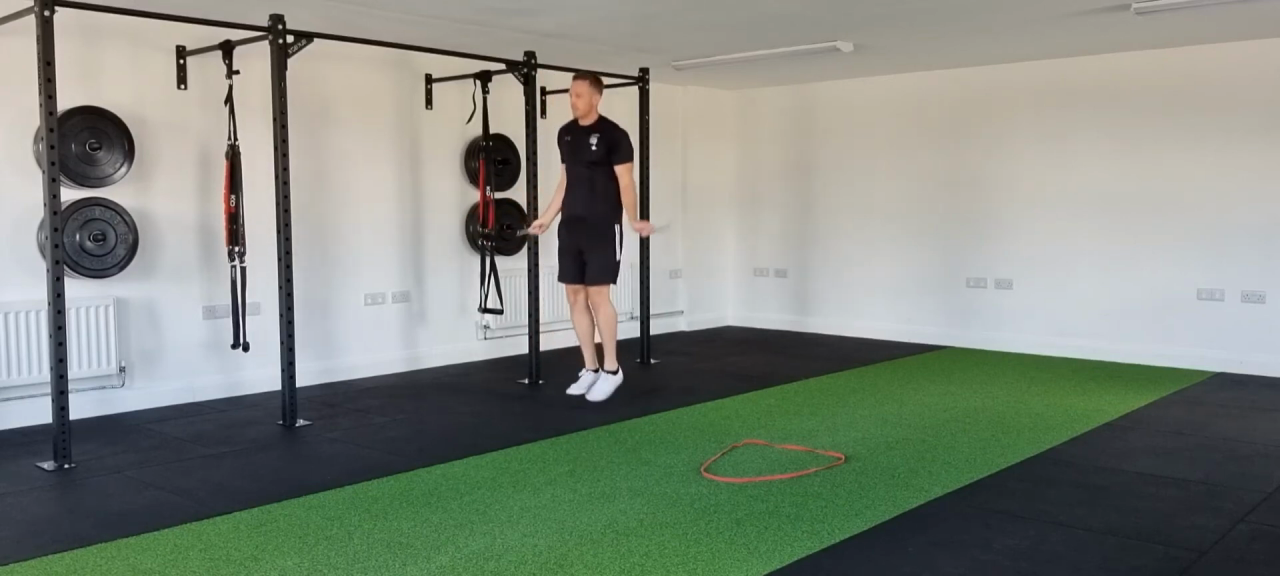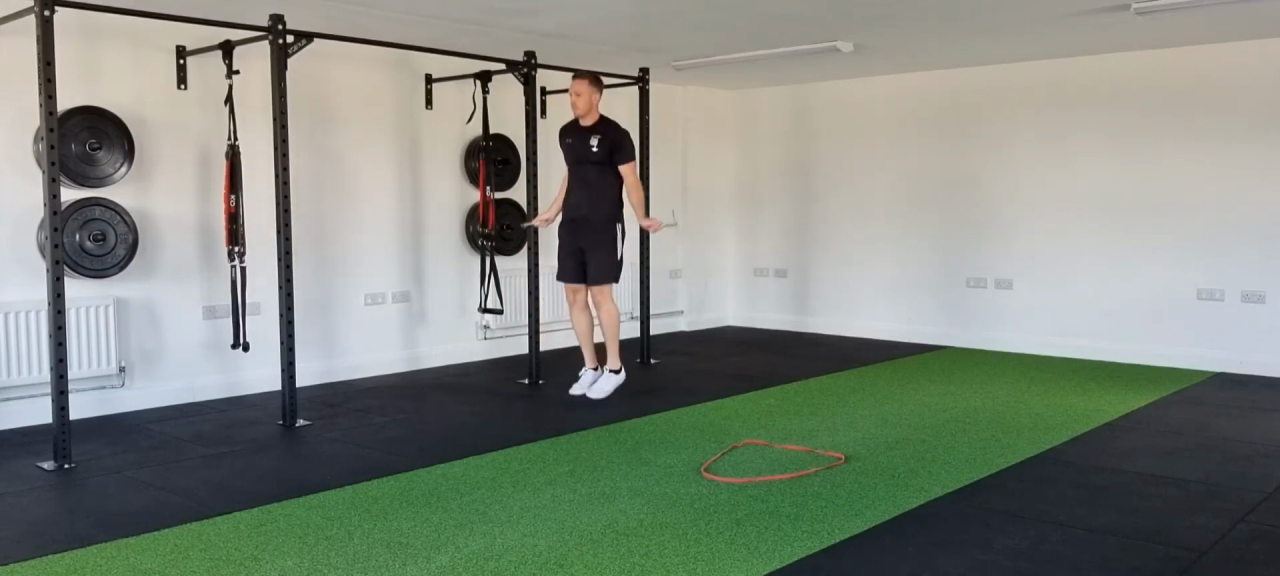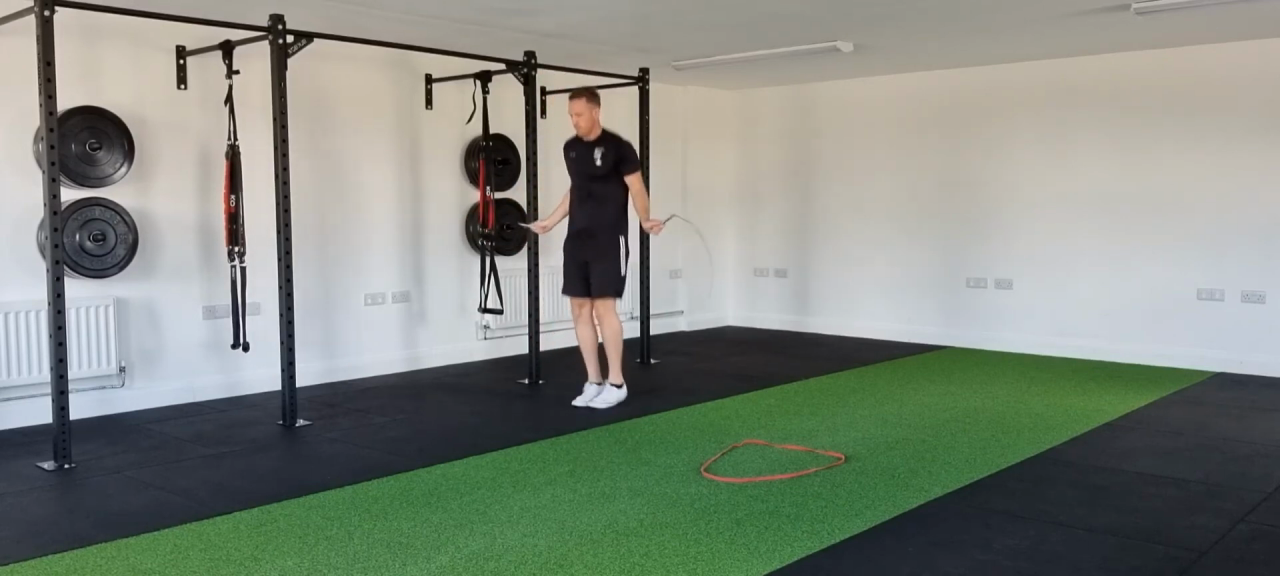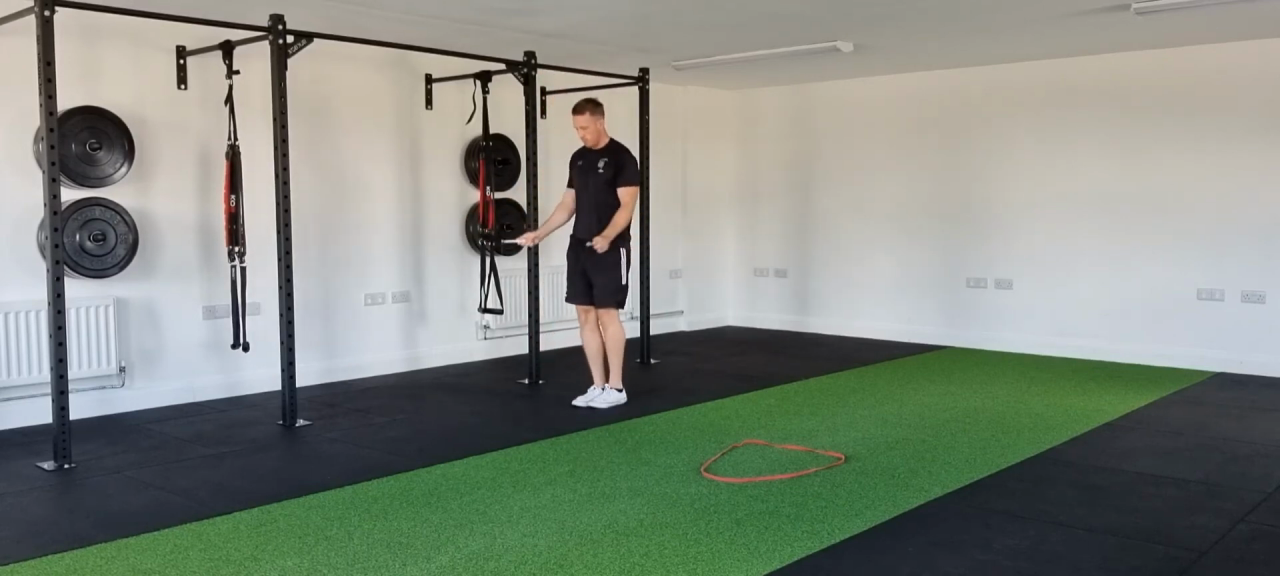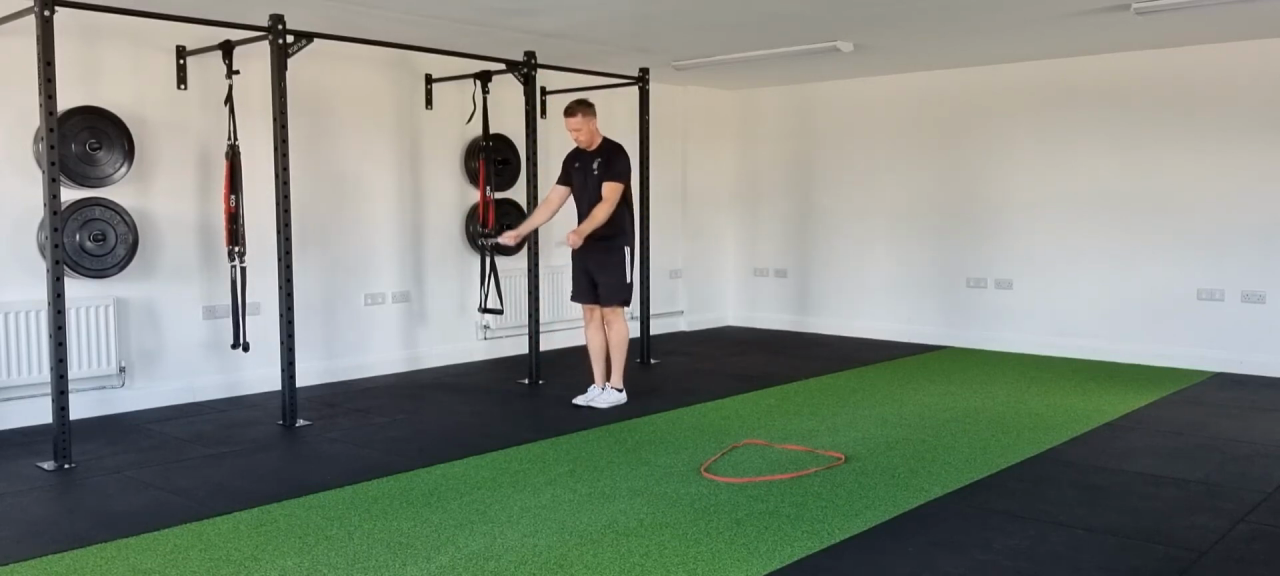
dt=0.5s
person 1, frame 1
left shoulder: (614, 135)
right shoulder: (566, 134)
left elbow: (625, 182)
left wrist: (634, 220)
right wrist: (547, 218)
left hip: (604, 227)
right hip: (572, 226)
left knee: (598, 296)
right knee: (575, 295)
left ankle: (610, 369)
right ankle: (590, 369)
person 1, frame 2
left shoulder: (614, 134)
right shoulder: (567, 133)
left elbow: (631, 179)
left wrist: (642, 218)
right wrist: (552, 213)
left hip: (605, 226)
right hip: (572, 224)
left knee: (601, 294)
right knee: (574, 295)
left ankle: (614, 367)
right ankle: (591, 367)
person 1, frame 3
left shoulder: (618, 147)
right shoulder: (571, 148)
left elbow: (636, 187)
left wrist: (646, 220)
right wrist: (551, 220)
left hip: (609, 239)
right hip: (577, 239)
left knee: (603, 308)
right knee: (580, 309)
left ankle: (616, 383)
right ankle: (595, 382)
person 1, frame 4
left shoulder: (621, 157)
right shoulder: (578, 158)
left elbow: (627, 206)
left wrist: (607, 237)
right wrist: (540, 233)
left hip: (609, 250)
right hip: (579, 247)
left knee: (607, 316)
right knee: (585, 316)
left ankle: (616, 387)
right ankle: (598, 386)
person 1, frame 5
left shoulder: (615, 154)
right shoulder: (573, 159)
left elbow: (608, 202)
right elbow: (553, 201)
left wrist: (580, 232)
right wrist: (520, 231)
left hip: (614, 247)
right hip: (584, 247)
left knee: (612, 314)
right knee: (591, 314)
left ankle: (616, 387)
right ankle: (598, 385)
